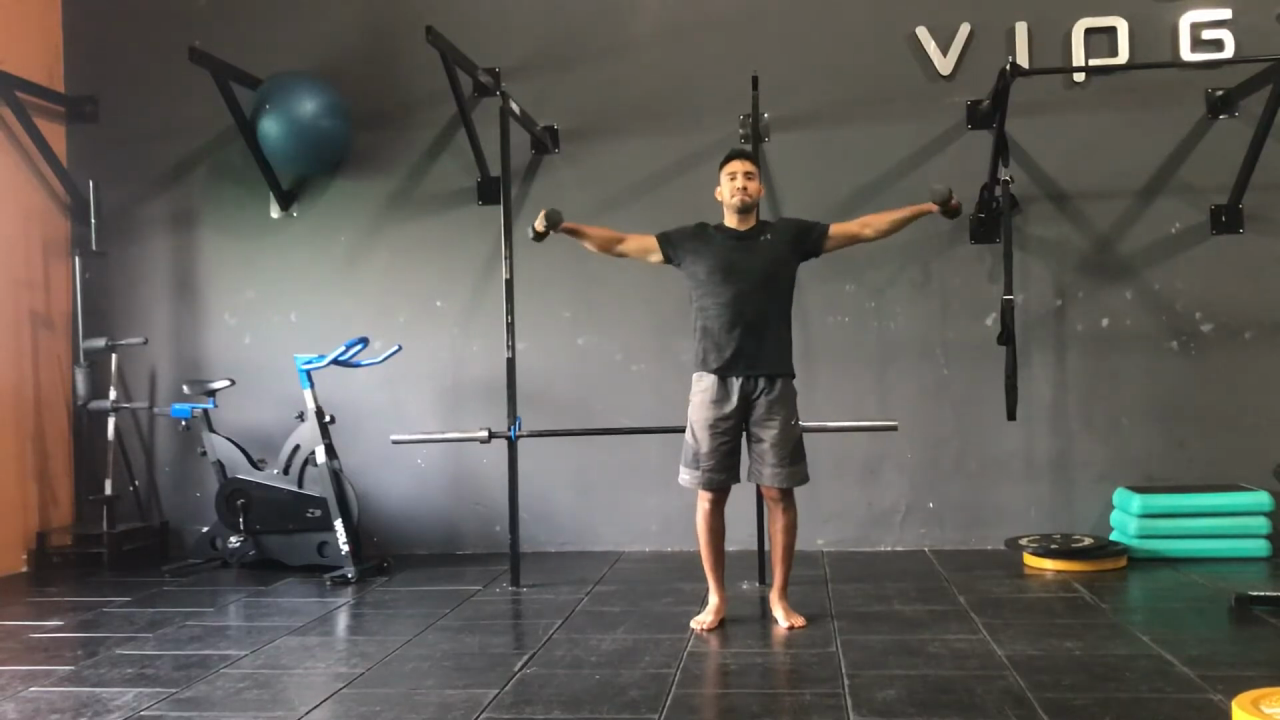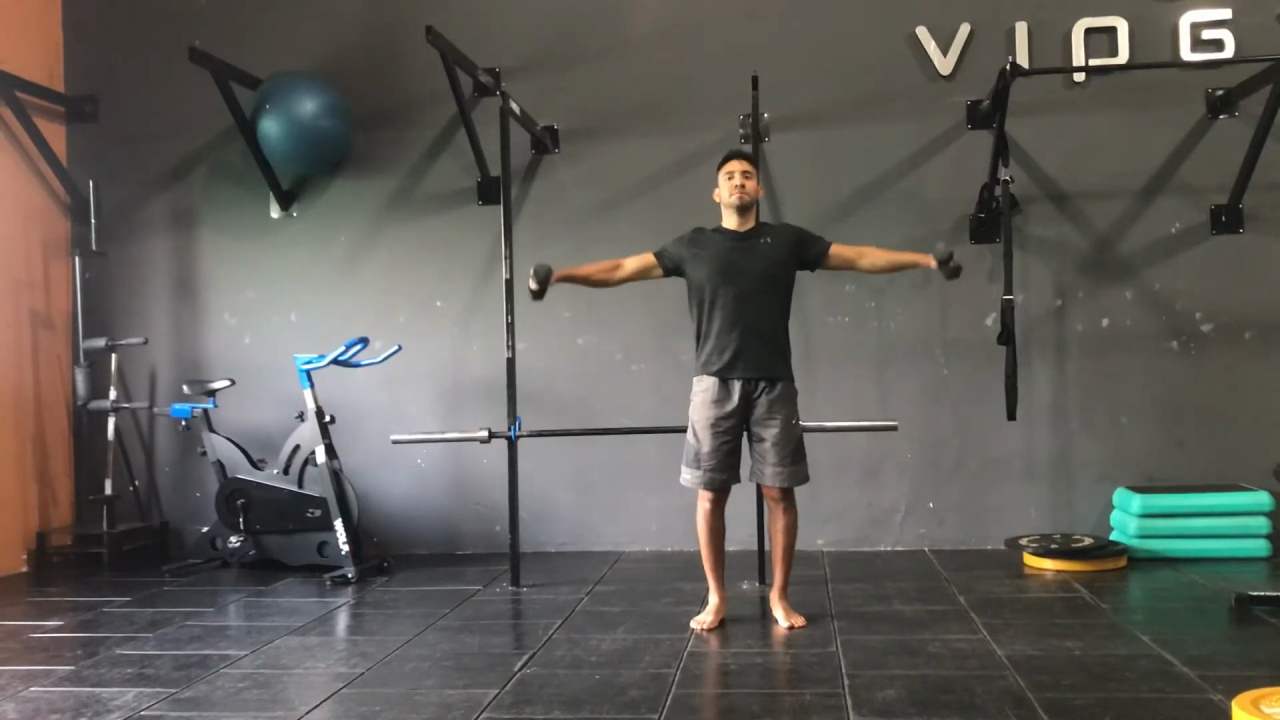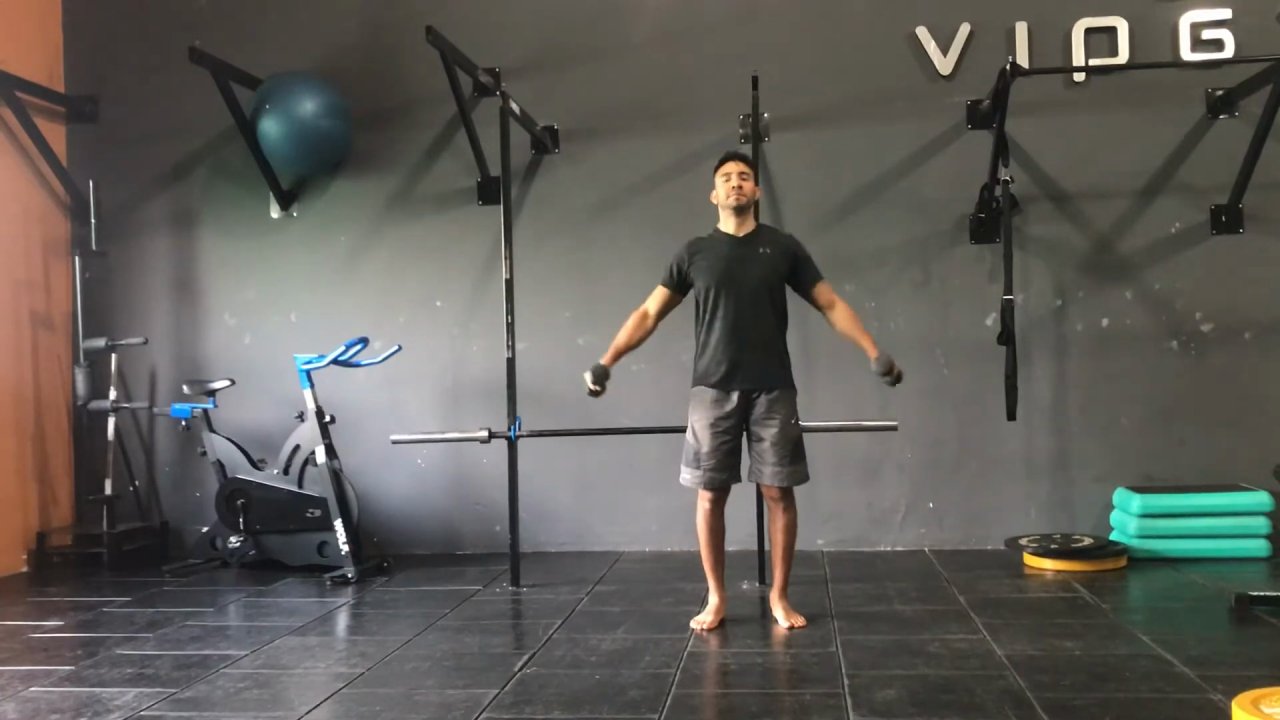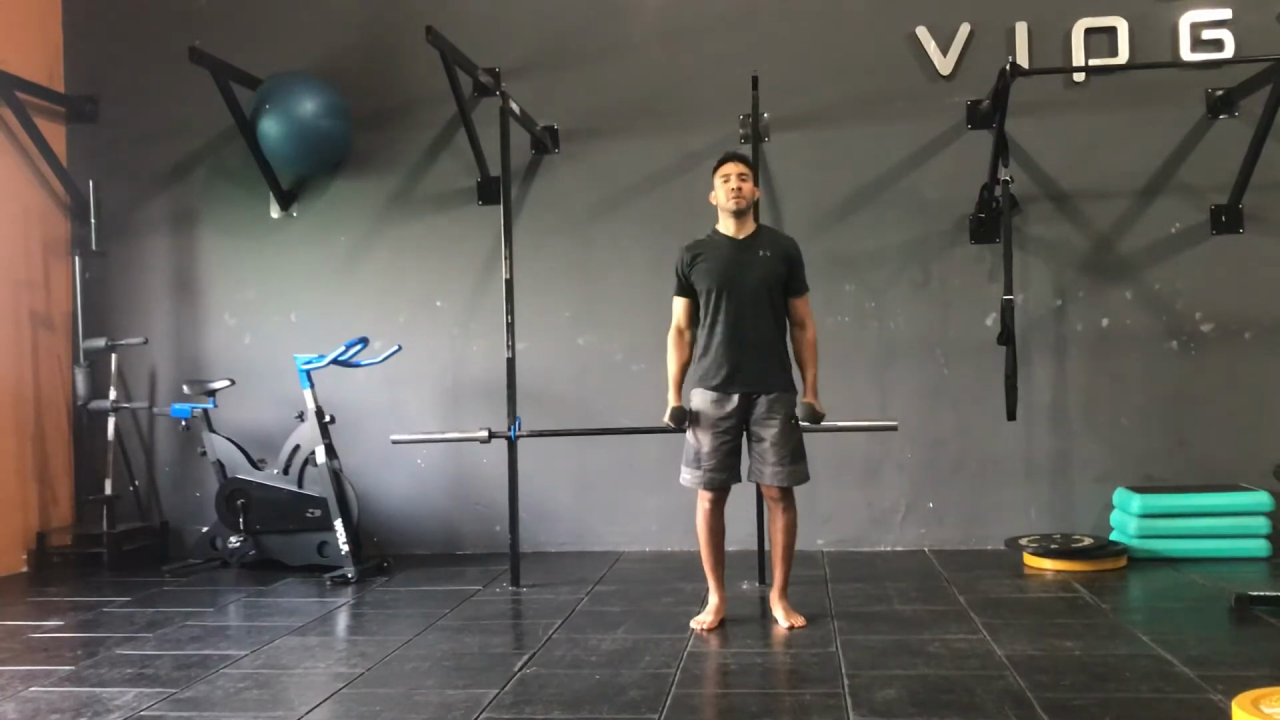
dt=0.5s
person 1, frame 1
left shoulder: (788, 235)
right shoulder: (692, 241)
left elbow: (865, 228)
right elbow: (620, 243)
left wrist: (926, 208)
right wrist: (564, 227)
left hip: (773, 384)
right hip: (714, 383)
left knee: (779, 492)
right knee: (710, 493)
left ankle: (779, 595)
right ankle: (715, 598)
person 1, frame 2
left shoulder: (786, 239)
right shoulder: (693, 245)
left elbow: (859, 258)
right elbow: (624, 269)
left wrist: (924, 261)
right wrist: (562, 275)
left hip: (773, 385)
right hip: (714, 384)
left knee: (780, 492)
right knee: (710, 494)
left ankle: (779, 596)
right ankle: (716, 598)
person 1, frame 3
left shoulder: (783, 247)
right shoulder: (695, 253)
left elbow: (832, 304)
right elbow: (648, 312)
left wrist: (875, 351)
right wrist: (606, 361)
left hip: (773, 390)
right hip: (713, 391)
left knee: (780, 492)
right knee: (710, 494)
left ankle: (779, 596)
right ankle: (715, 598)
person 1, frame 4
left shoulder: (782, 248)
right shoulder: (694, 255)
left elbow: (802, 325)
right elbow: (681, 330)
left wrist: (810, 391)
right wrist: (675, 396)
left hip: (773, 392)
right hip: (712, 392)
left knee: (779, 493)
right knee: (710, 495)
left ankle: (779, 596)
right ankle: (715, 598)
